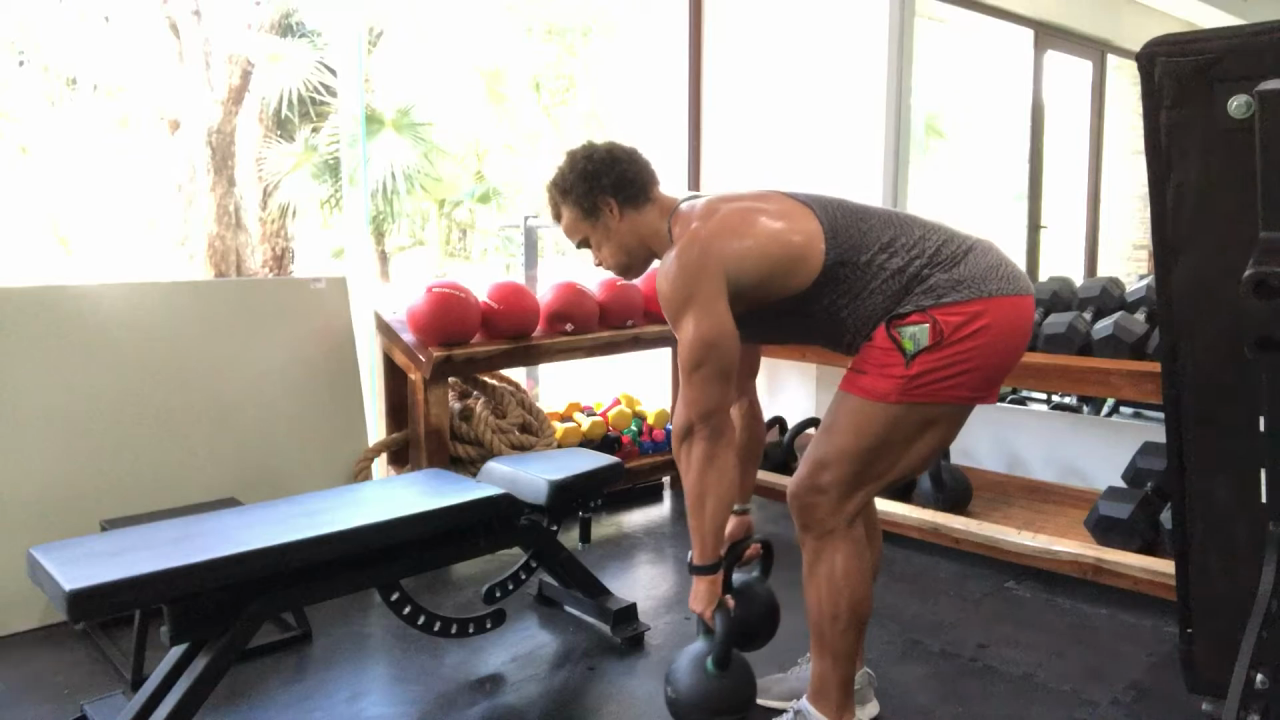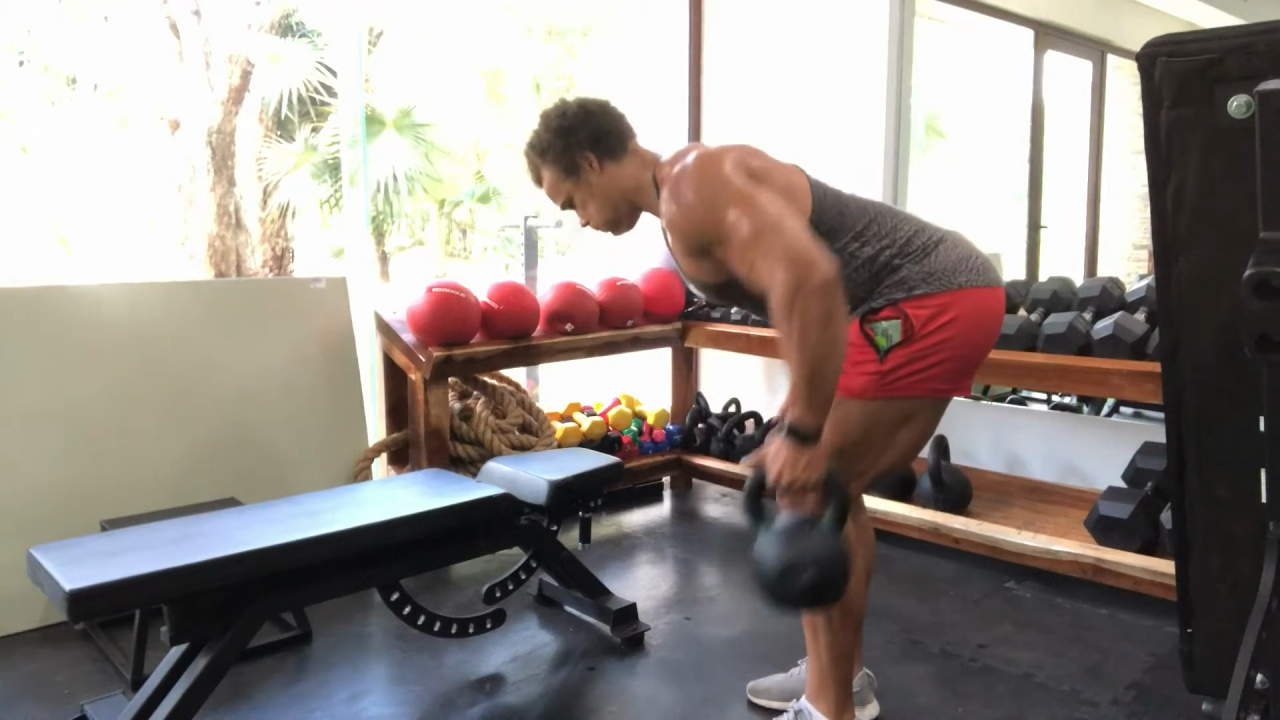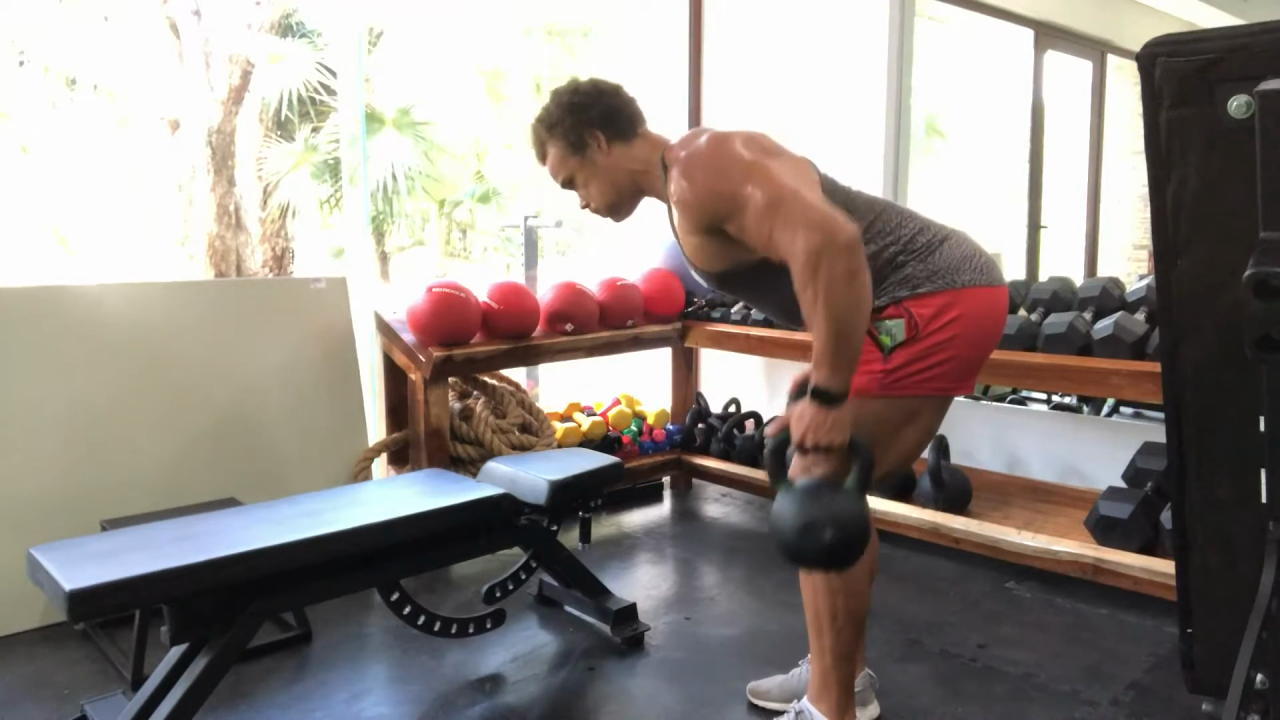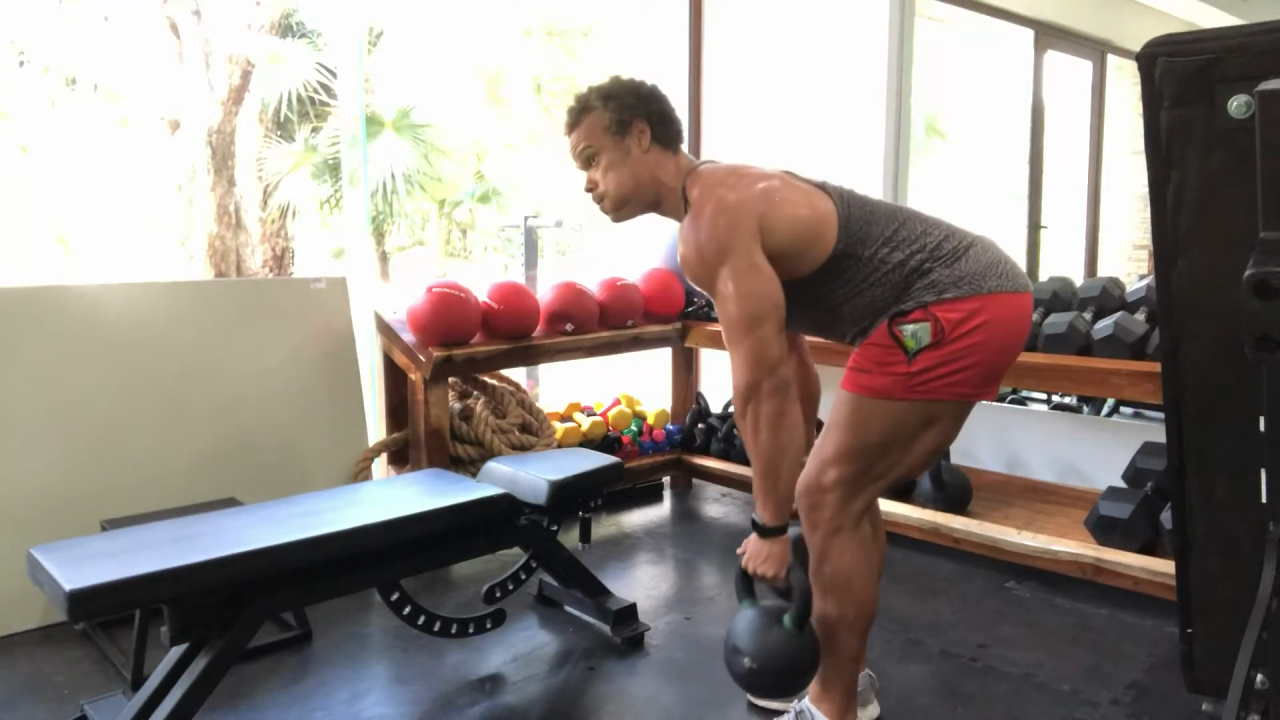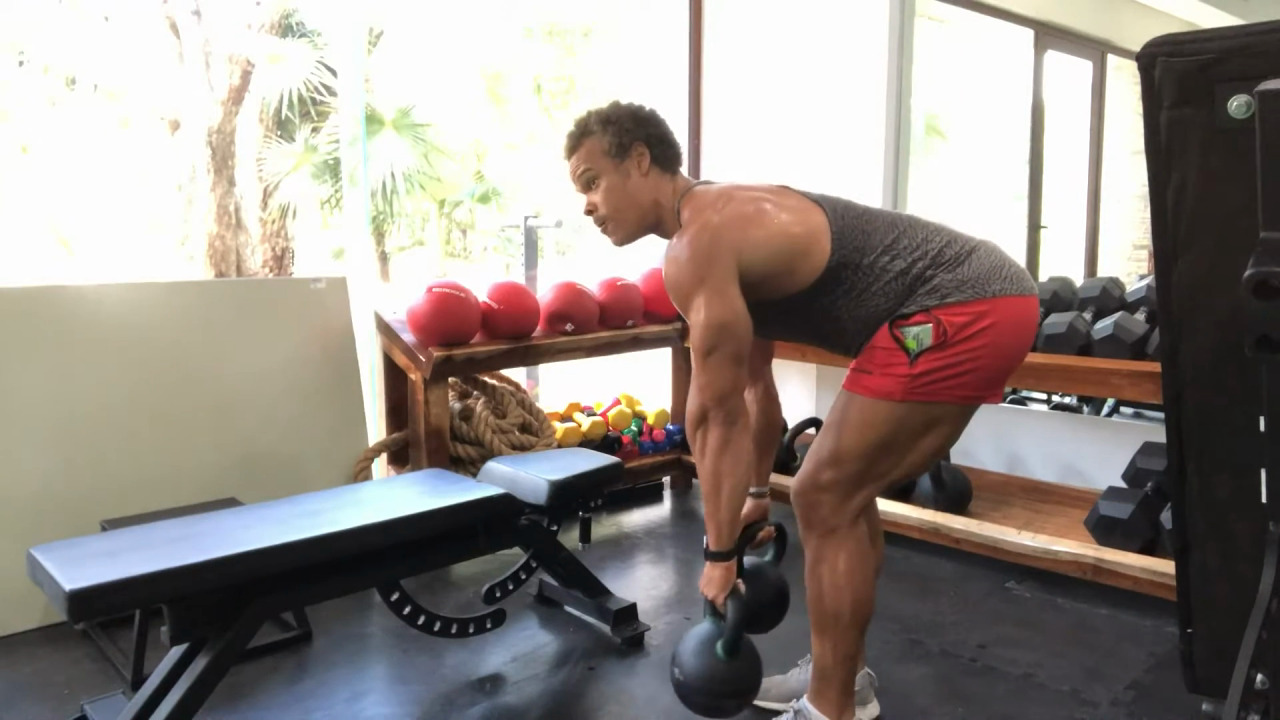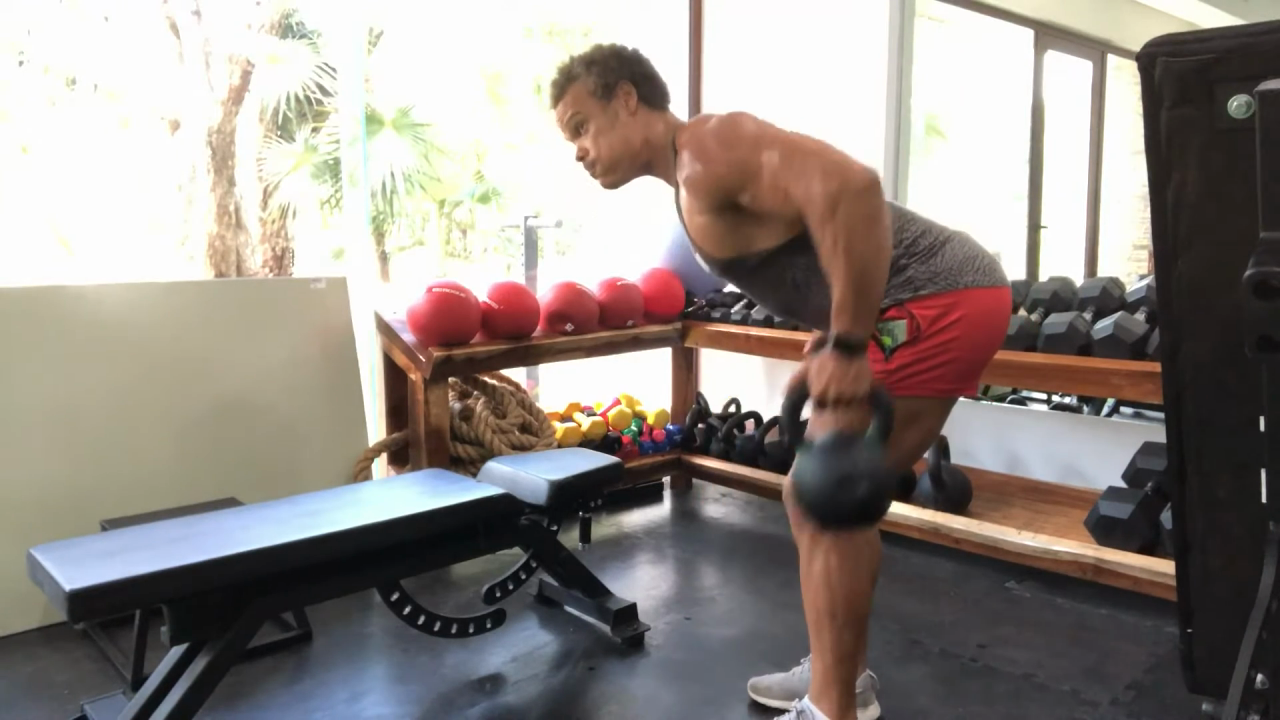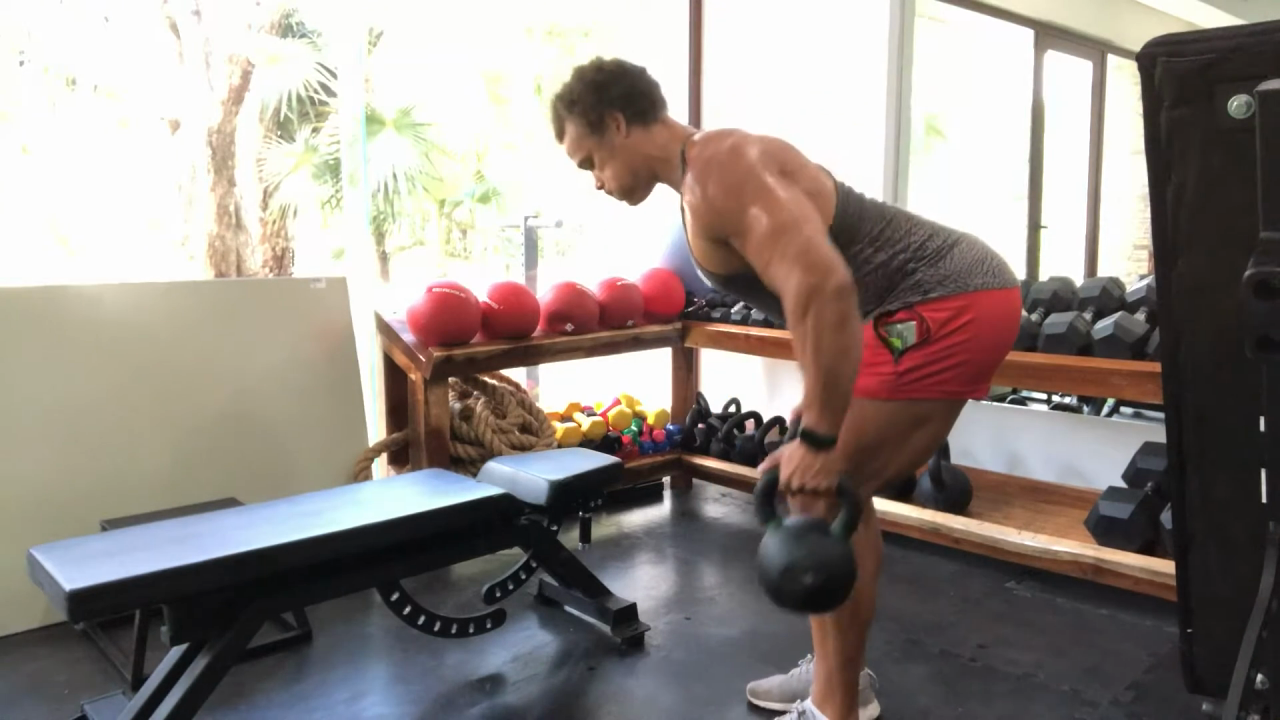
dt=0.7s
person 1, frame 1
left shoulder: (688, 261)
right shoulder: (711, 235)
left elbow: (699, 427)
right elbow: (737, 400)
left wrist: (705, 568)
right wrist: (739, 509)
left hip: (958, 311)
right hip: (979, 298)
left knee: (822, 503)
right knee: (841, 491)
person 1, frame 2
left shoulder: (689, 190)
right shoulder: (689, 197)
left elbow: (810, 280)
right elbow: (801, 276)
left wrist: (801, 436)
right wrist: (800, 421)
left hip: (928, 304)
right hip: (947, 291)
left knee: (809, 500)
right knee: (826, 493)
person 1, frame 3
left shoulder: (698, 173)
right shoulder: (697, 182)
left elbow: (831, 243)
left wrist: (828, 401)
right wrist: (819, 379)
left hip: (933, 301)
right hip: (948, 290)
person 1, frame 4
left shoulder: (711, 224)
right shoulder: (726, 202)
left elbow: (759, 387)
right elbow: (788, 361)
left wrist: (768, 528)
right wrist: (792, 476)
left hip: (957, 308)
right hip: (977, 294)
left knee: (829, 501)
right knee: (843, 493)
person 1, frame 5
left shoulder: (697, 247)
right shoulder: (722, 223)
left elbow: (715, 413)
right elbow: (754, 388)
left wrist: (719, 554)
right wrist: (755, 494)
left hip: (961, 313)
right hip: (981, 300)
left knee: (824, 501)
right knee: (842, 493)
person 1, frame 6
left shoulder: (708, 154)
right shoulder: (698, 177)
left elbow: (851, 187)
left wrist: (845, 351)
right wrist: (835, 347)
left hip: (936, 303)
right hip: (952, 293)
person 1, frame 7
left shoulder: (714, 177)
right shoulder: (714, 169)
left elbow: (823, 286)
right elbow: (816, 286)
left wrist: (817, 441)
right wrist: (818, 415)
left hip: (943, 307)
right hip: (963, 294)
left knee: (821, 502)
right knee: (836, 494)
